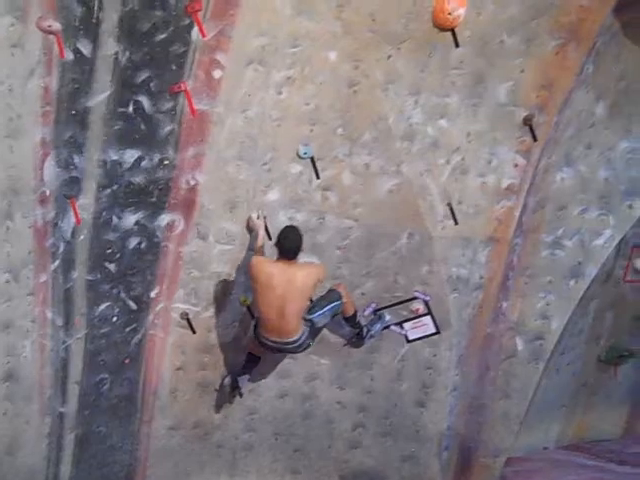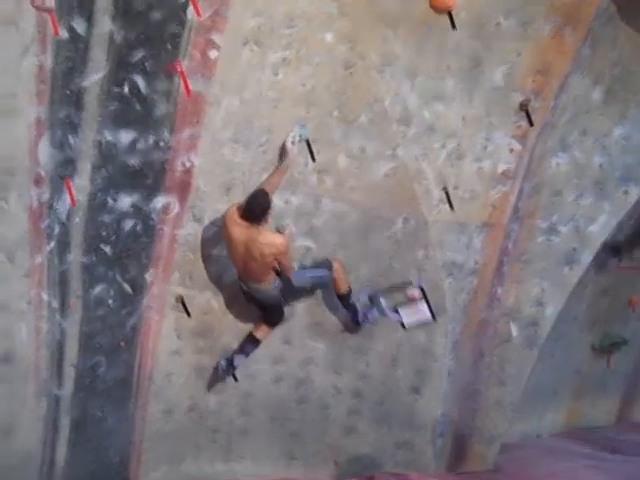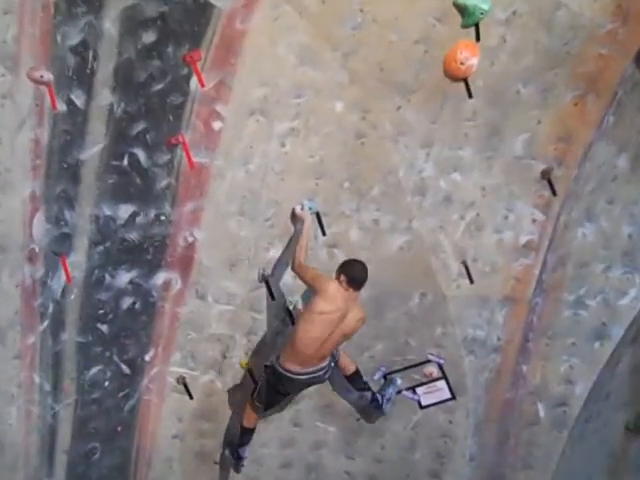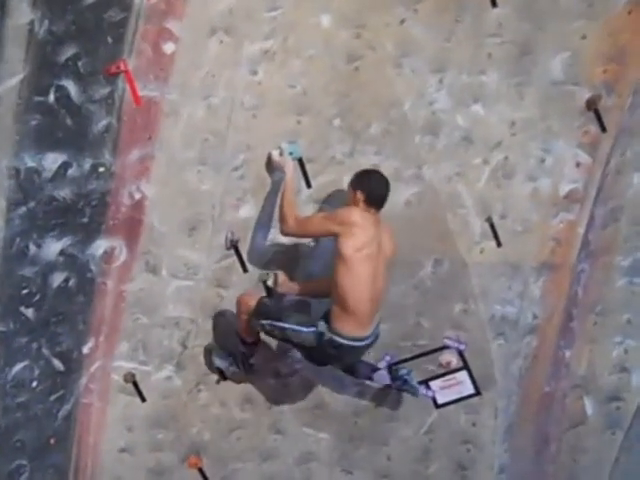
dt=1s
person 1, frame 1
left shoulder: (257, 265)
right shoulder: (314, 271)
left hip: (266, 341)
right hip: (297, 342)
right knee: (341, 292)
left ankle: (238, 380)
right ankle: (359, 333)
person 1, frame 2
left shoulder: (231, 218)
right shoulder: (276, 242)
left elbow: (262, 191)
right elbow: (288, 273)
left wrist: (285, 161)
left hip: (248, 287)
right hip: (271, 290)
left knee: (270, 320)
right knee: (335, 268)
left ankle: (230, 363)
right ankle: (354, 315)
person 1, frame 3
left shoulder: (330, 289)
right shoulder: (359, 316)
left hip: (286, 374)
right hip: (319, 372)
left knee: (255, 405)
right ankle: (371, 396)
person 1, frame 4
left shoulder: (351, 219)
right shoulder: (386, 237)
left elbow: (290, 225)
right wrist: (294, 288)
left hip: (339, 342)
right hip: (367, 339)
left knee: (247, 302)
right knee: (315, 348)
left ankle: (243, 360)
